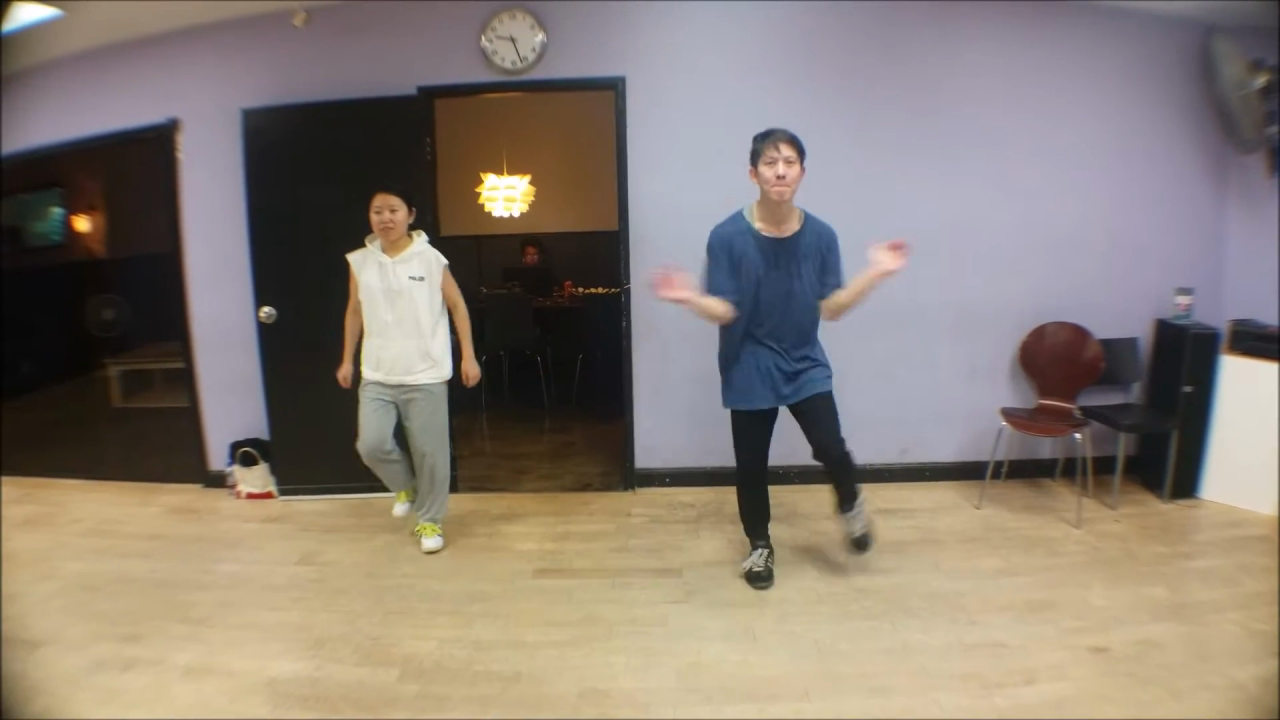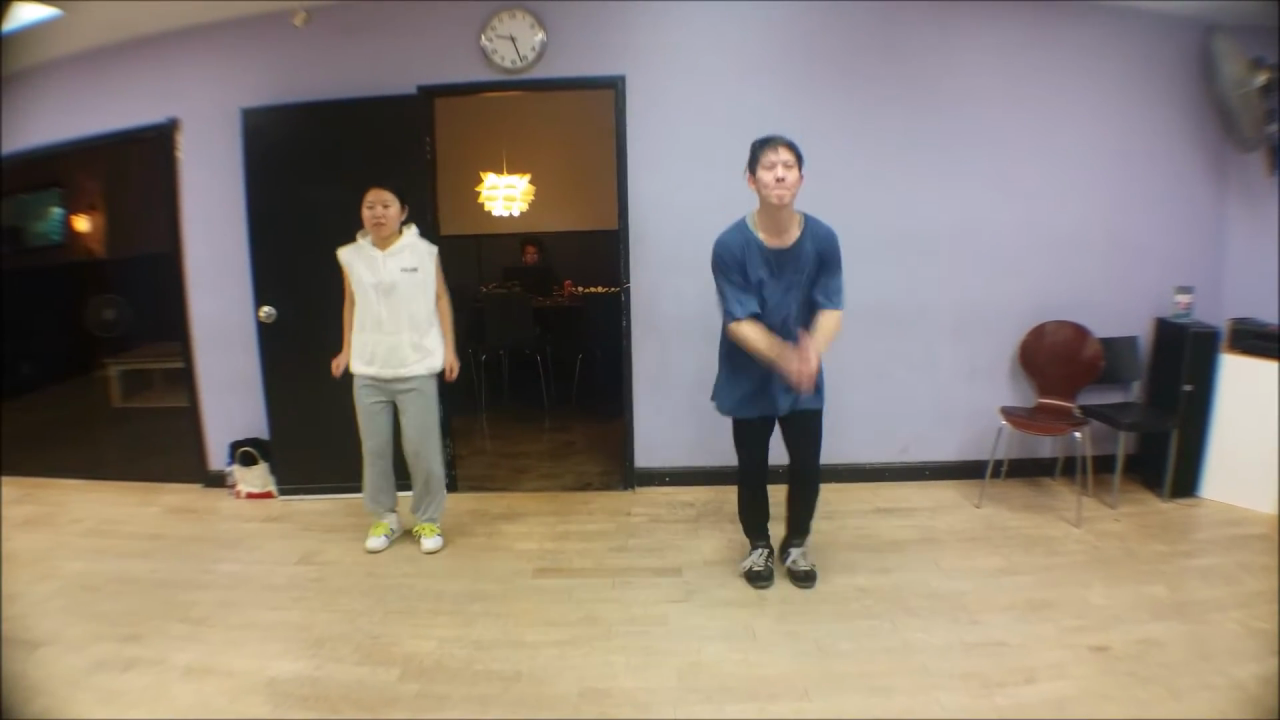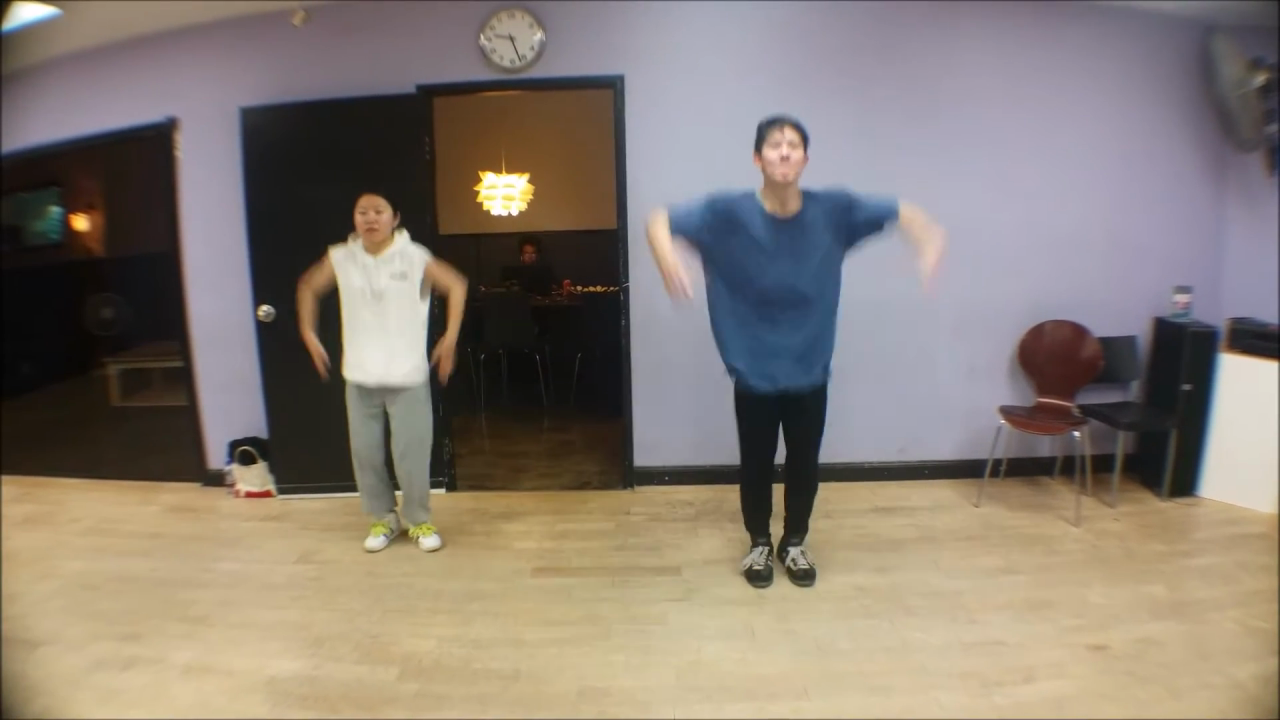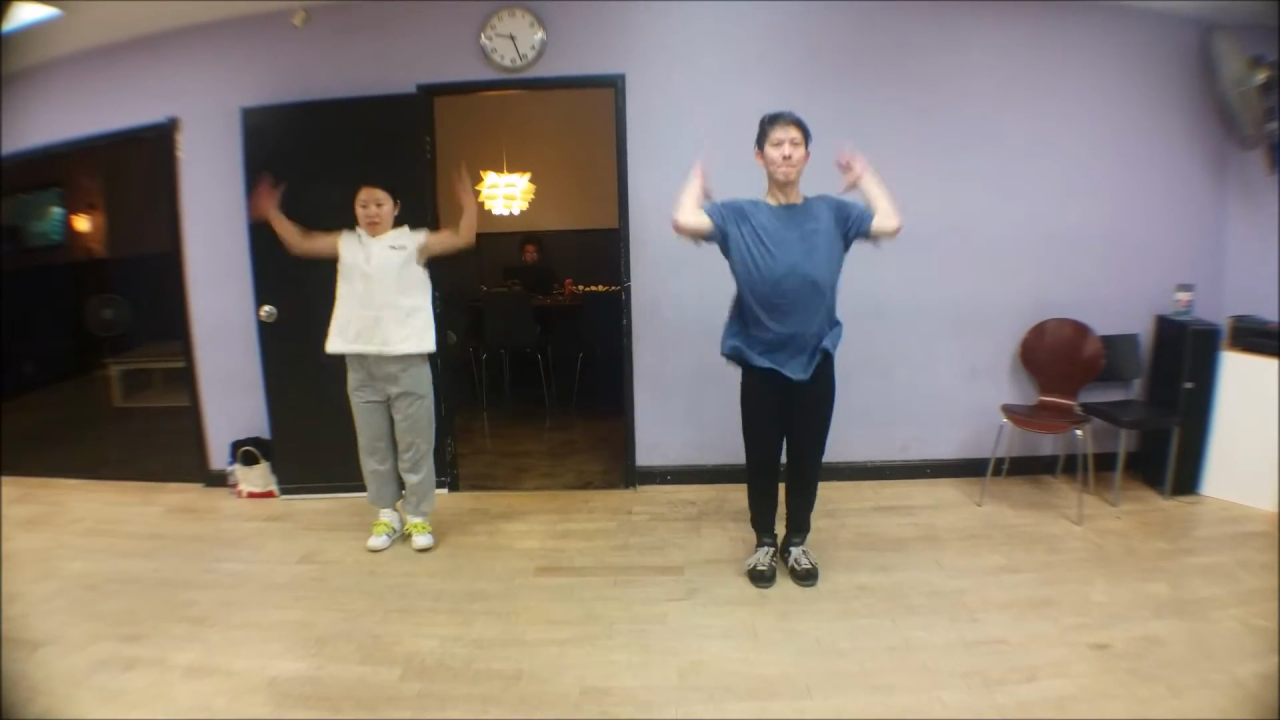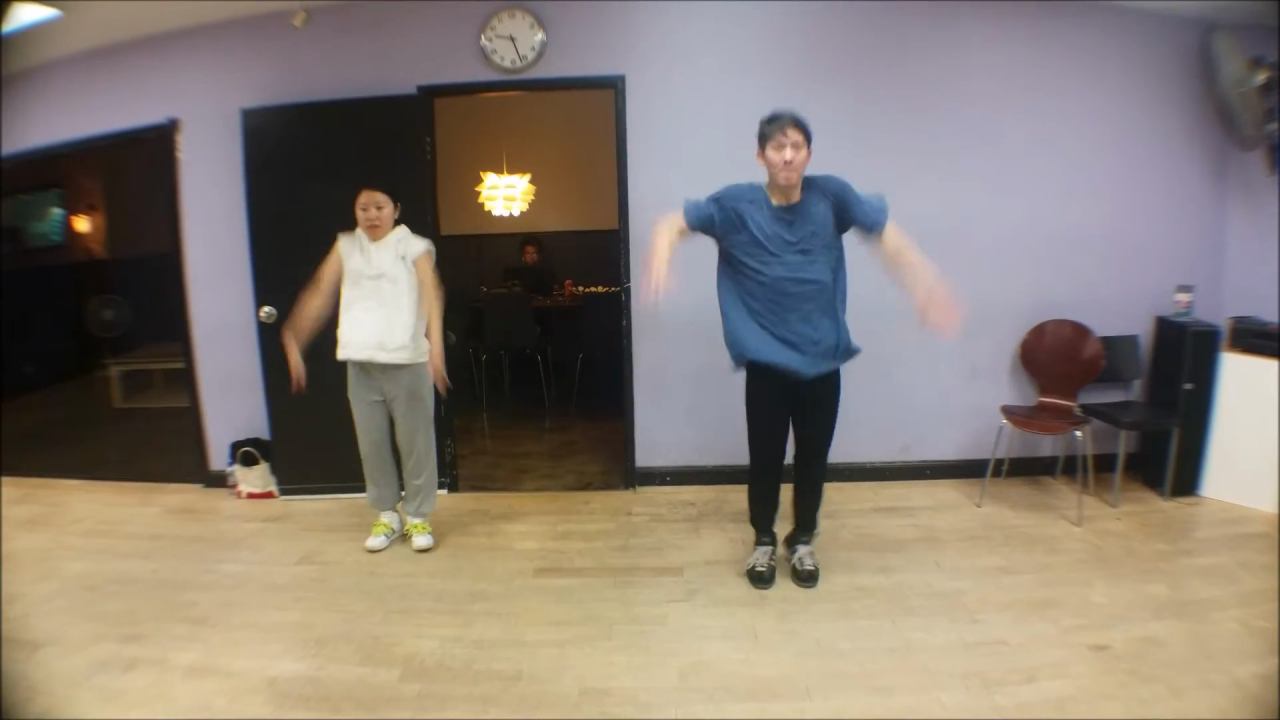
dt=0.2s
person 1, frame 1
left shoulder: (821, 236)
right shoulder: (727, 237)
left elbow: (830, 307)
right elbow: (725, 312)
left wrist: (876, 273)
right wrist: (689, 298)
left hip: (805, 367)
right hip: (750, 372)
left knee: (831, 449)
right knee: (751, 465)
left ankle: (852, 505)
right ankle: (759, 545)
person 1, frame 2
left shoulder: (822, 239)
right shoulder: (731, 245)
left elbow: (830, 311)
right elbow: (738, 323)
left wrist: (810, 357)
right wrist: (784, 359)
left hip: (803, 382)
right hip: (750, 383)
left knee: (806, 470)
right knee: (752, 468)
left ankle: (794, 544)
right ankle: (757, 545)
person 1, frame 3
left shoulder: (832, 209)
right shoulder: (731, 211)
left elbow: (898, 213)
right elbow: (659, 223)
left wrist: (927, 239)
right wrist: (668, 262)
left hip: (809, 366)
right hip: (754, 367)
left knee: (804, 460)
right knee: (756, 461)
left ankle: (794, 542)
right ankle: (759, 542)
person 1, frame 4
left shoulder: (830, 212)
right shoulder: (740, 214)
left elbow: (888, 225)
right elbow: (684, 222)
left wrist: (863, 176)
right wrist: (699, 178)
left hip: (815, 359)
right hip: (760, 358)
left knee: (806, 459)
right knee: (762, 460)
left ankle: (796, 541)
right ankle: (764, 541)
person 1, frame 5
left shoulder: (829, 193)
right shoulder: (739, 204)
left elbow: (882, 230)
right elbow: (674, 223)
left wrist: (925, 284)
right wrist: (660, 264)
left hip: (825, 357)
right hip: (769, 358)
left knee: (812, 459)
right knee: (766, 458)
left ankle: (802, 540)
right ankle: (764, 541)
person 2, frame 1
left shoulder: (431, 259)
right shoulder: (359, 262)
left elbow: (456, 305)
right elbow: (354, 310)
left wrist: (467, 353)
right wrist: (347, 357)
left hip: (425, 375)
right hip: (377, 375)
left knee: (429, 450)
right knee: (370, 444)
left ankle: (430, 520)
right ankle: (405, 485)
person 2, frame 2
left shoulder: (423, 252)
right shoulder: (350, 257)
left elbow: (441, 301)
left wrist: (449, 350)
right wrist: (346, 350)
left hip: (418, 369)
right hip: (368, 371)
left knee: (423, 449)
right knee: (375, 449)
left ankle: (427, 520)
right ankle: (384, 517)
person 2, frame 3
left shoulder: (414, 257)
right shoulder: (341, 258)
left elbow: (455, 288)
right elbow: (309, 289)
left wrist: (449, 339)
right wrist: (310, 335)
left hip: (407, 375)
right hip: (361, 376)
left knee: (411, 451)
right knee: (364, 453)
left ankle: (419, 519)
right ankle: (383, 518)
person 2, frame 4
left shoulder: (413, 241)
right shoulder: (345, 243)
left elbow: (461, 239)
right elbow: (299, 243)
left wrist: (469, 207)
right wrist: (273, 215)
left hip: (407, 358)
right hip: (361, 360)
left knee: (414, 442)
right knee: (372, 444)
left ankle: (417, 517)
right ankle: (387, 515)
person 2, frame 5
left shoulder: (414, 249)
right shoulder: (345, 249)
left elbow: (430, 296)
right elbow: (320, 296)
left wrist: (436, 343)
right wrist: (294, 337)
left hip: (405, 361)
right hip: (360, 363)
left knee: (414, 445)
right knee: (372, 447)
left ankle: (418, 519)
right ankle: (387, 516)
